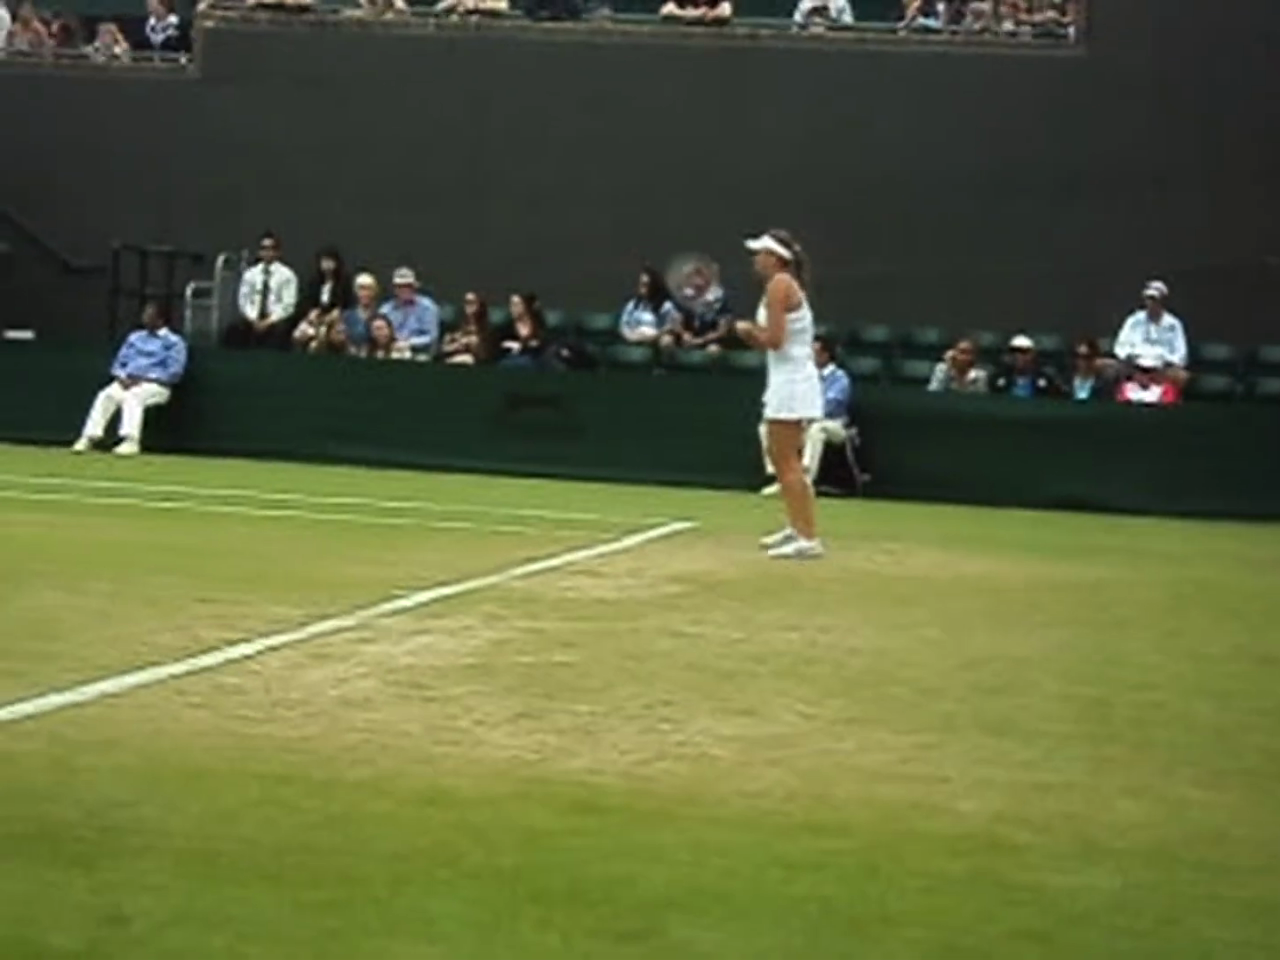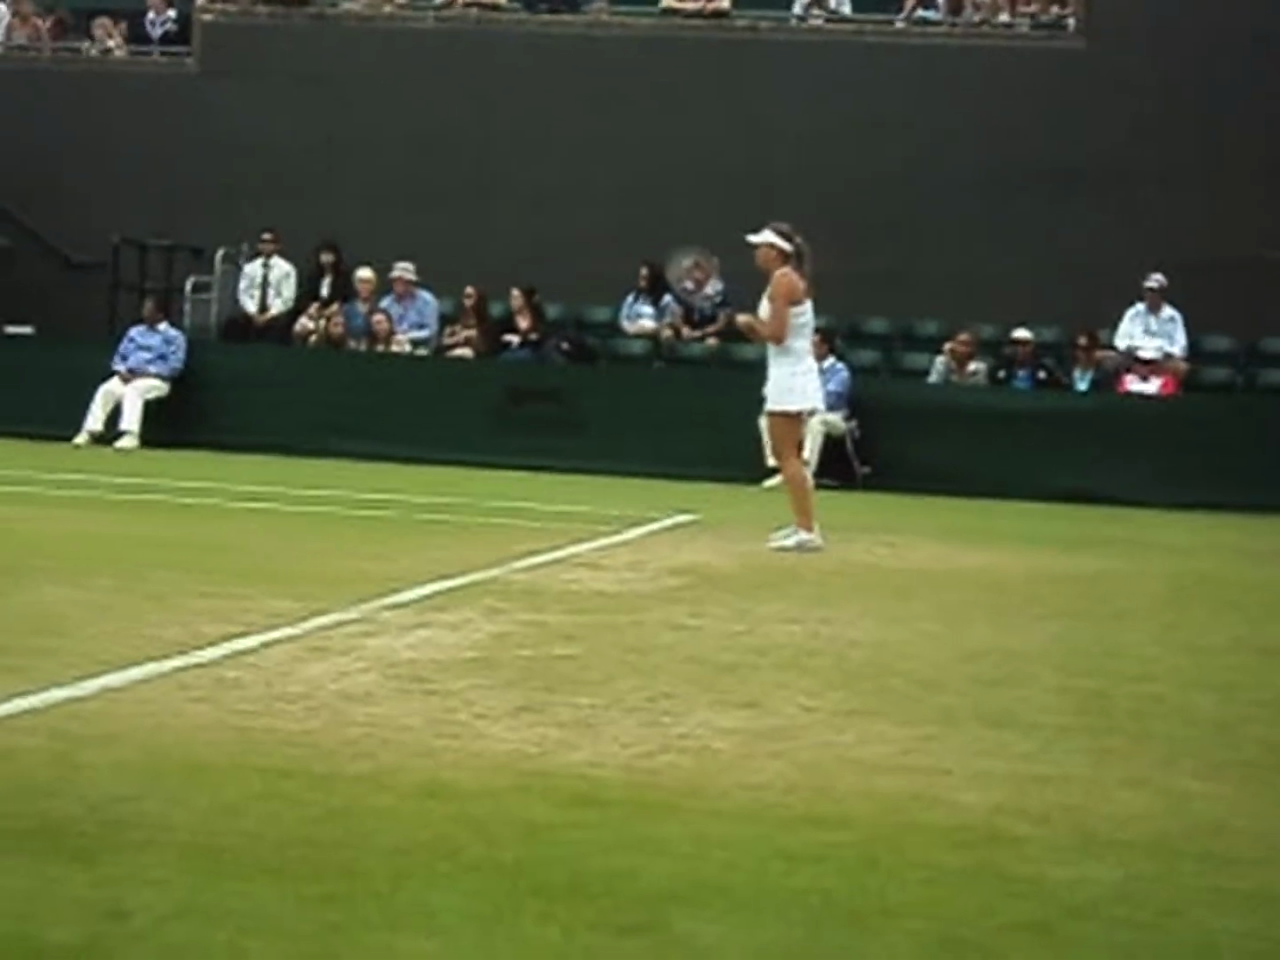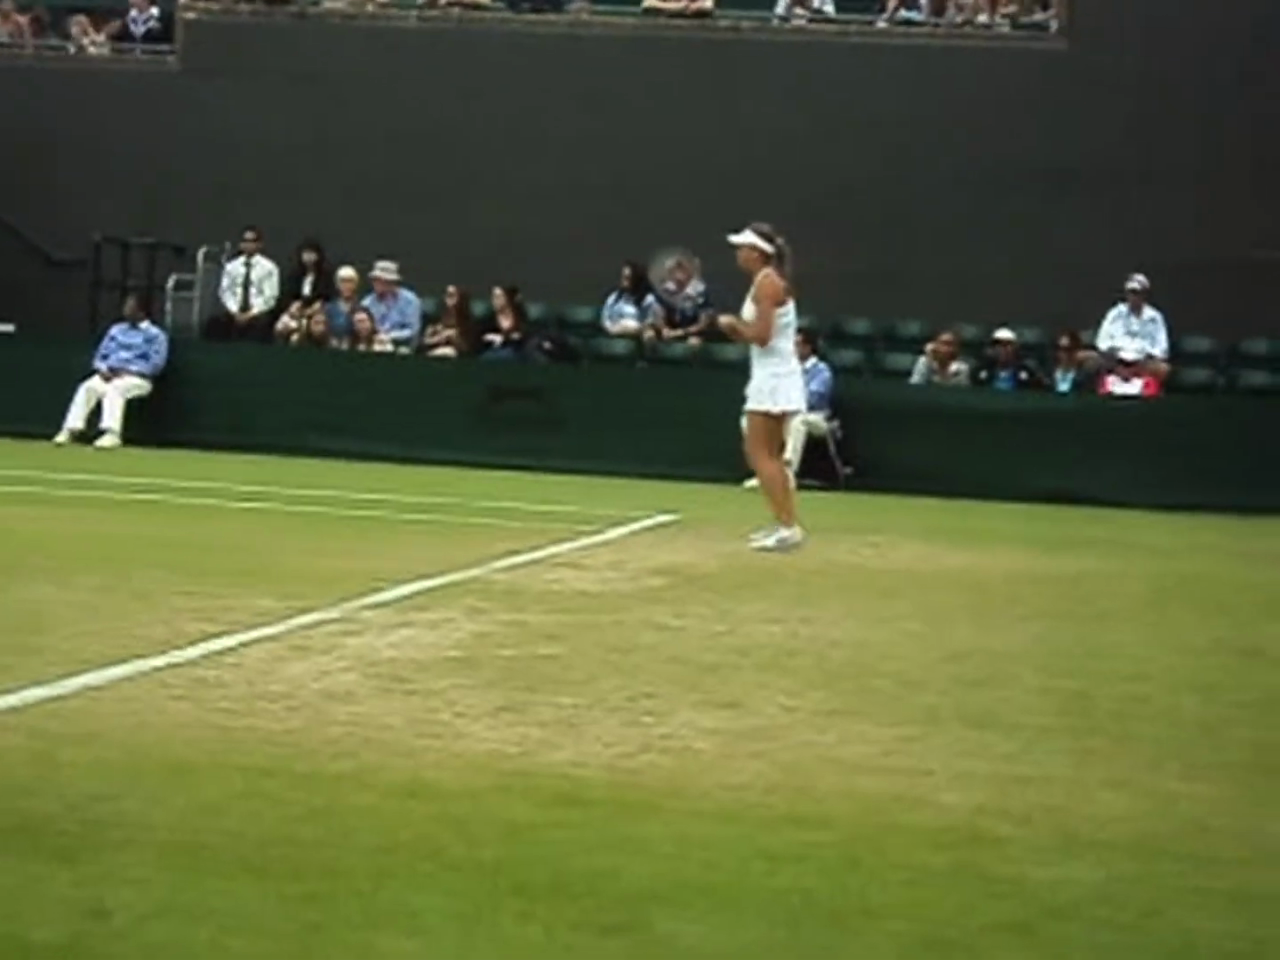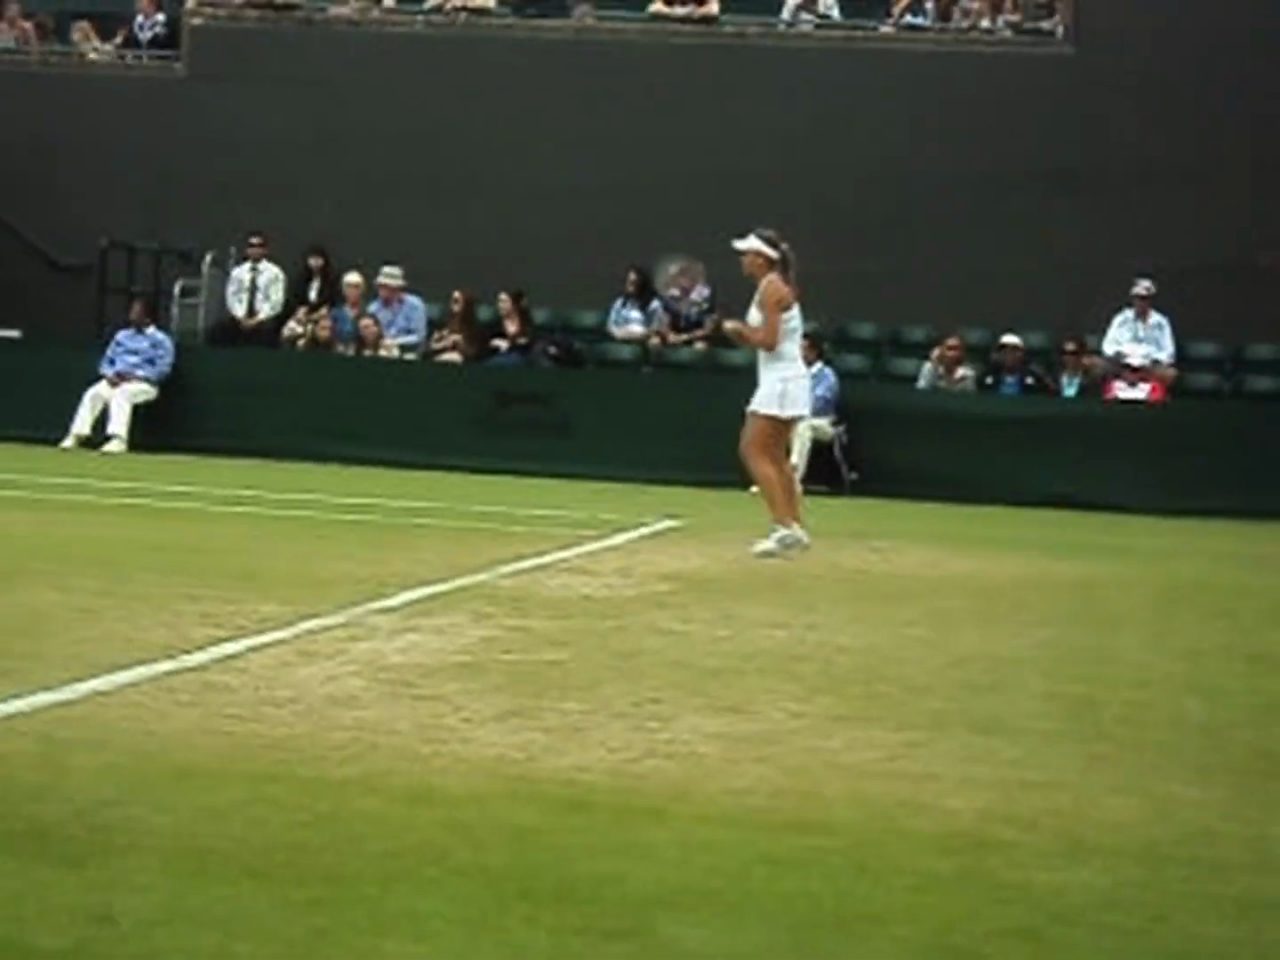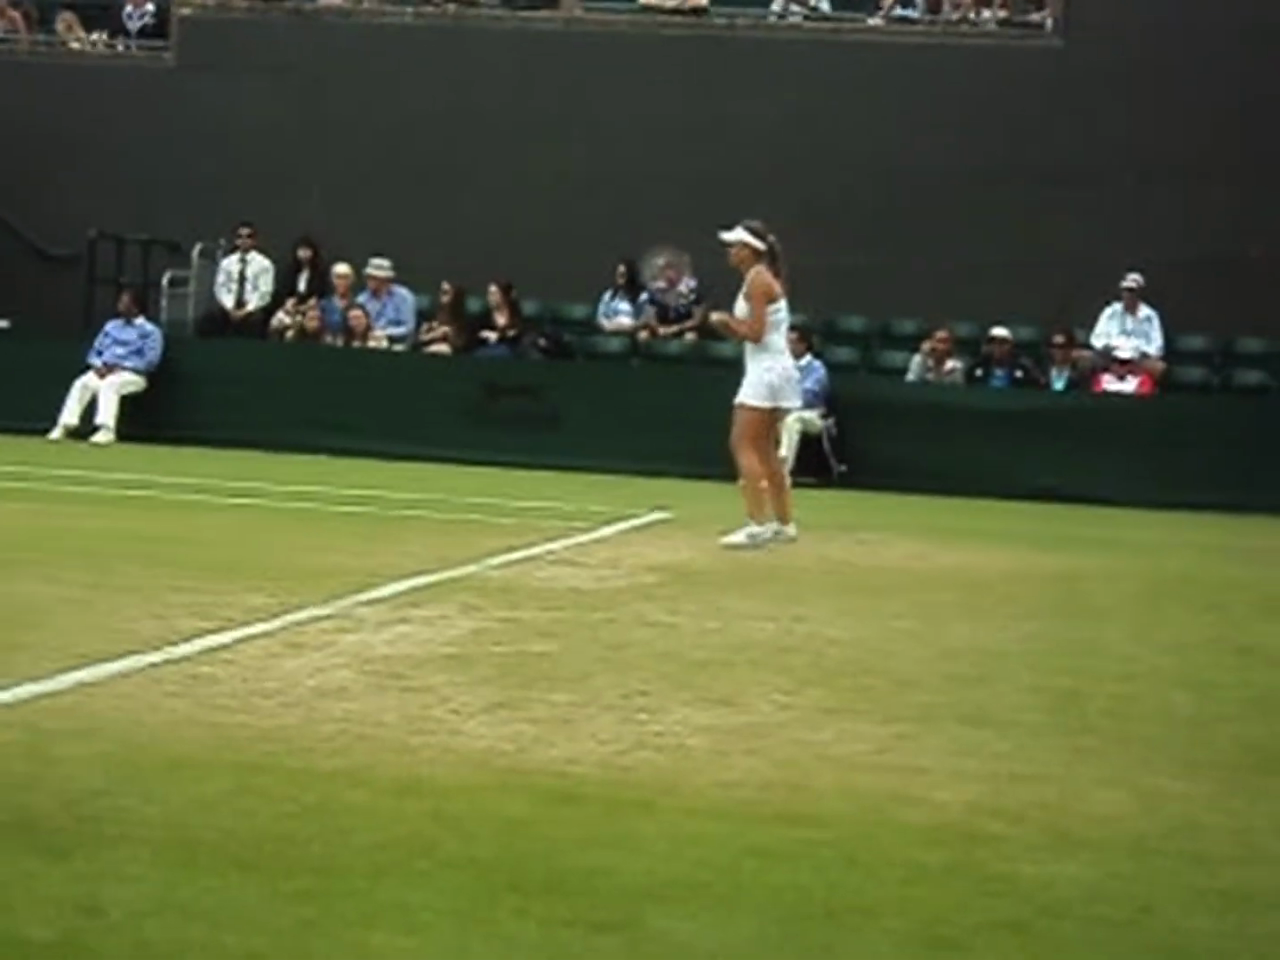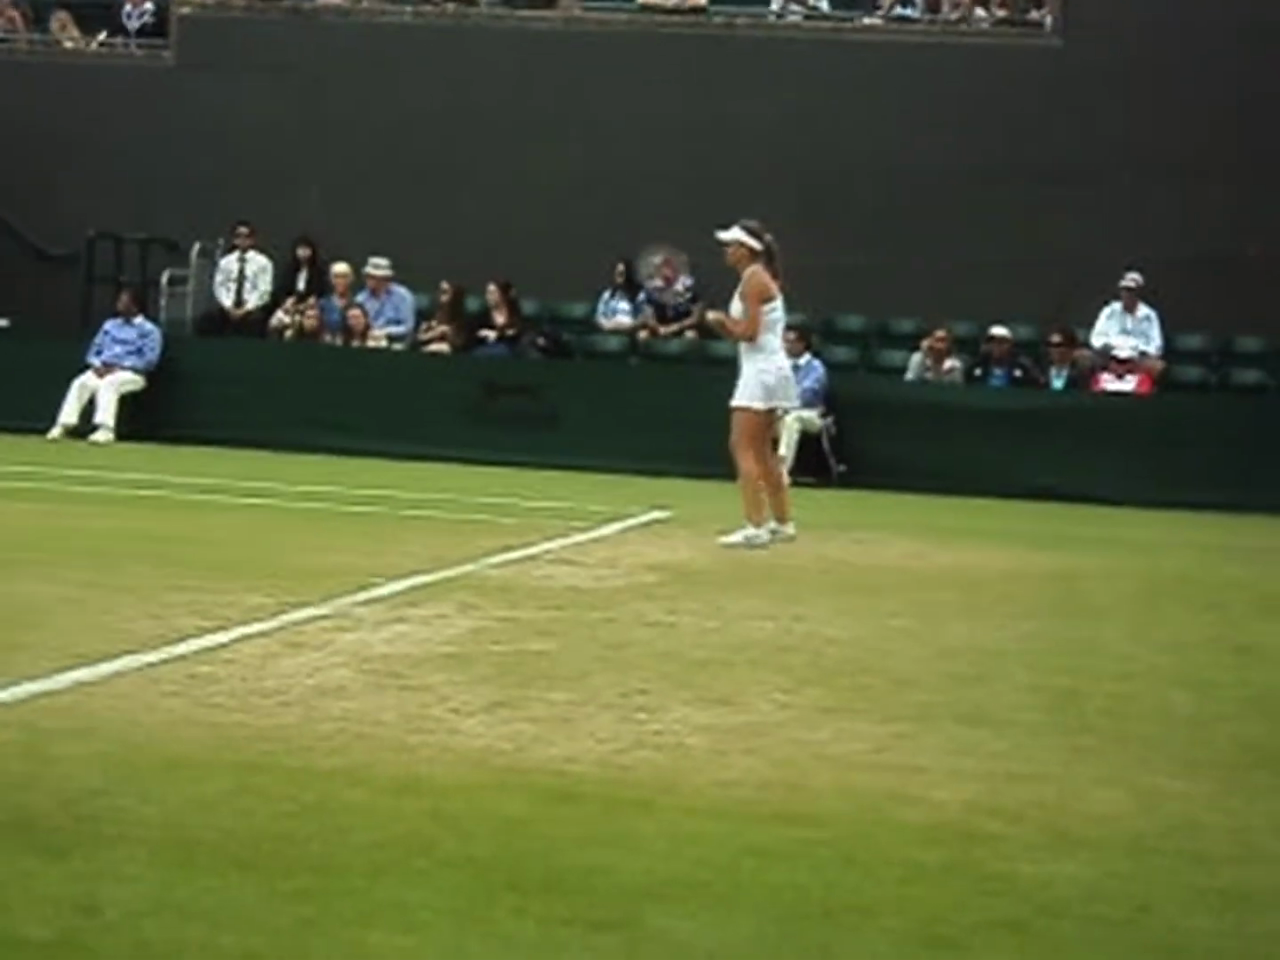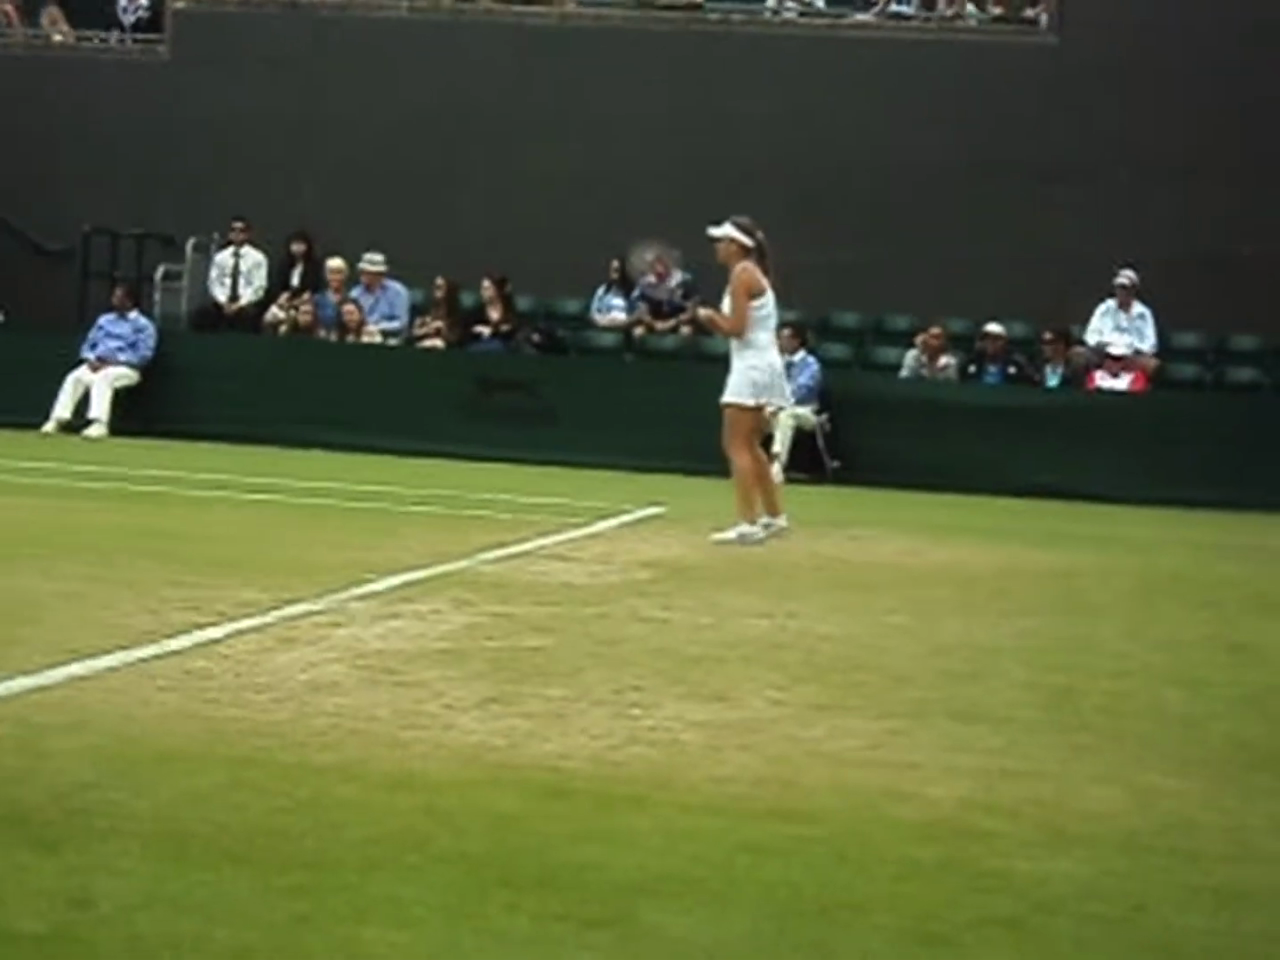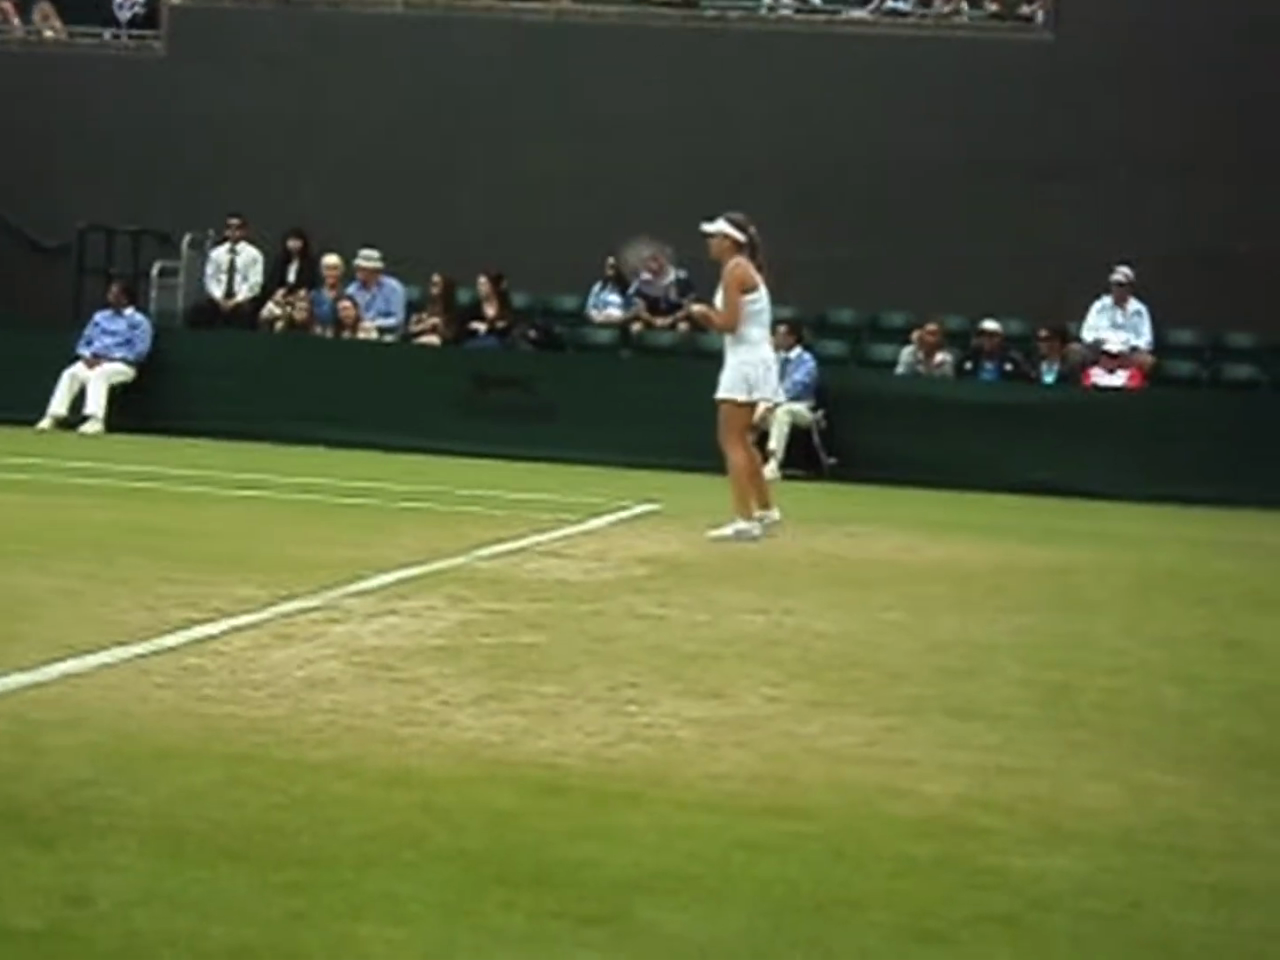
dt=0.1s
person 1, frame 1
left shoulder: (778, 285)
right shoulder: (788, 286)
left elbow: (774, 340)
left wrist: (749, 330)
right wrist: (753, 334)
left hip: (790, 382)
right hip: (792, 380)
left knee: (787, 461)
right knee: (782, 458)
left ankle: (808, 539)
right ankle: (797, 529)
person 1, frame 2
left shoulder: (782, 280)
right shoulder: (789, 280)
left elbow: (776, 334)
left wrist: (750, 323)
right wrist: (754, 327)
left hip: (791, 376)
right hip: (789, 375)
left knee: (786, 455)
right knee: (787, 454)
left ankle: (808, 532)
right ankle: (804, 526)
person 1, frame 3
left shoulder: (765, 281)
right shoulder: (769, 280)
left elbow: (761, 336)
left wrist: (733, 324)
right wrist: (737, 328)
left hip: (774, 376)
right hip: (773, 375)
left knee: (757, 452)
right knee: (768, 453)
left ankle: (788, 528)
right ankle: (786, 525)
person 1, frame 4
left shoulder: (771, 287)
right shoulder: (773, 286)
left elbow: (769, 341)
left wrist: (739, 330)
right wrist: (741, 333)
left hip: (781, 381)
right hip: (781, 380)
left knee: (752, 451)
right knee: (774, 457)
left ankle: (785, 526)
right ankle: (794, 529)
person 1, frame 5
left shoulder: (757, 278)
right shoulder: (760, 278)
left elbow: (755, 333)
left wrist: (725, 321)
right wrist: (728, 325)
left hip: (767, 372)
right hip: (770, 372)
left knee: (742, 444)
right knee: (764, 450)
left ankle: (758, 524)
right ankle: (782, 523)
person 1, frame 6
left shoulder: (752, 278)
right shoulder: (759, 278)
left elbow: (748, 333)
left wrist: (721, 320)
right wrist: (725, 325)
left hip: (762, 371)
right hip: (766, 371)
left knee: (742, 447)
right knee: (761, 450)
left ankle: (755, 527)
right ankle: (781, 522)
person 1, frame 7
left shoulder: (741, 273)
right shoulder: (752, 273)
left elbow: (736, 329)
left wrist: (710, 317)
right wrist: (714, 321)
left hip: (752, 368)
right hip: (759, 366)
left knee: (736, 444)
right knee: (748, 444)
left ankle: (749, 524)
right ankle: (773, 516)
person 1, frame 8
left shoulder: (734, 269)
right shoulder: (747, 269)
left elbow: (729, 323)
left wrist: (704, 313)
right wrist: (707, 316)
left hip: (746, 363)
right hip: (753, 362)
left knee: (731, 441)
right knee: (740, 440)
left ankle: (745, 521)
right ankle: (765, 510)
